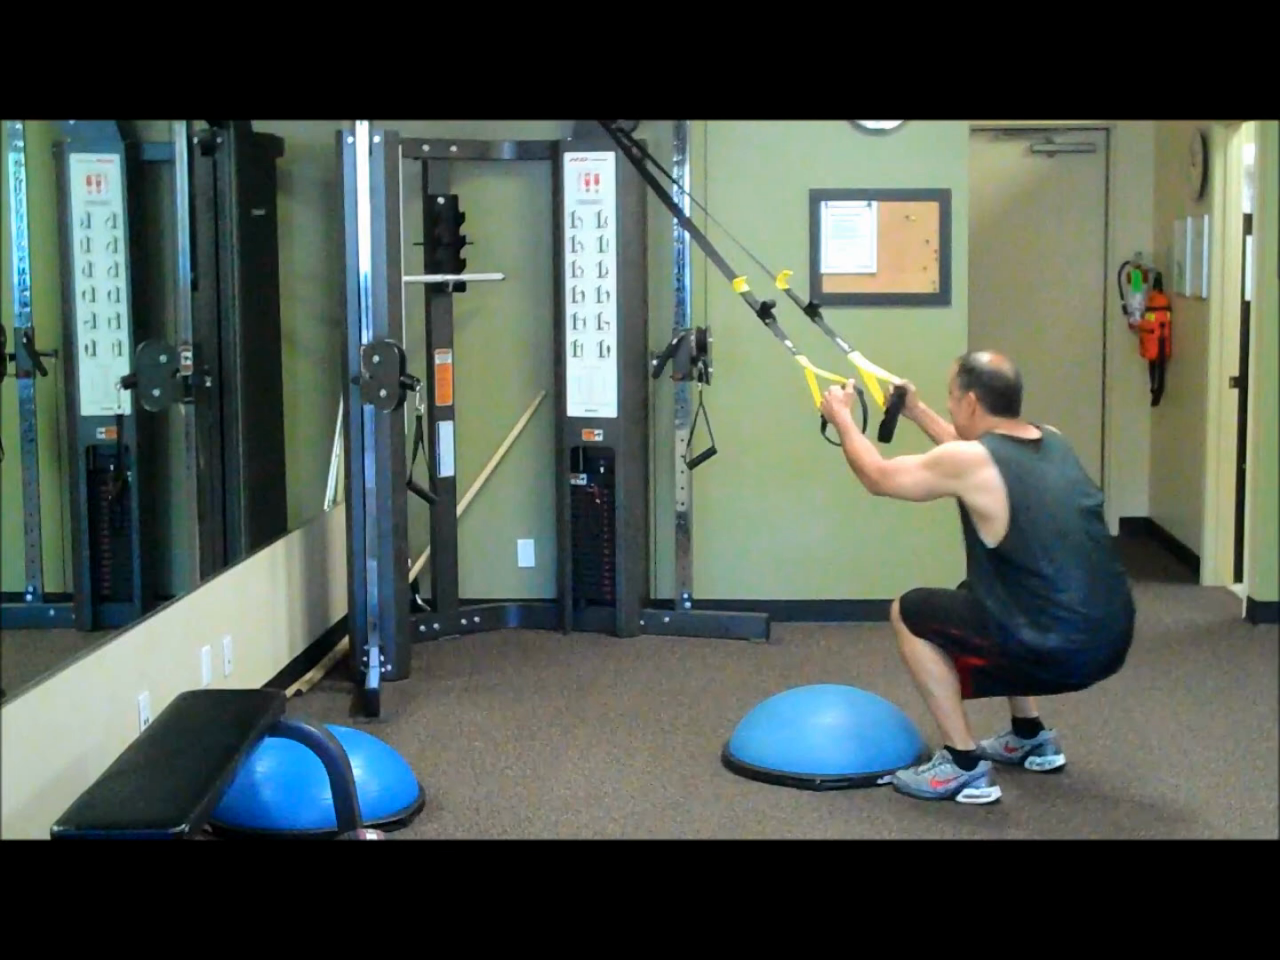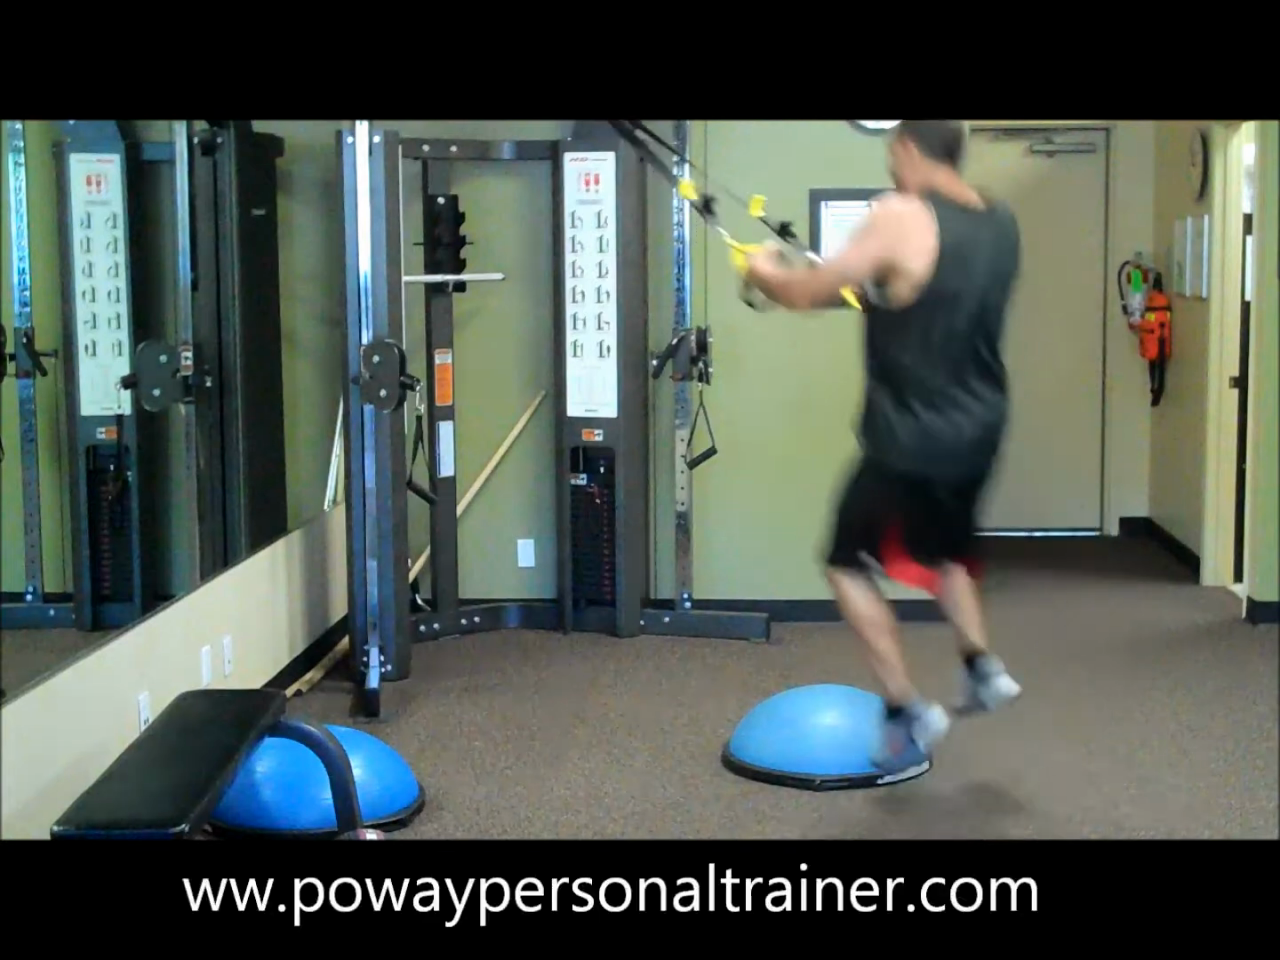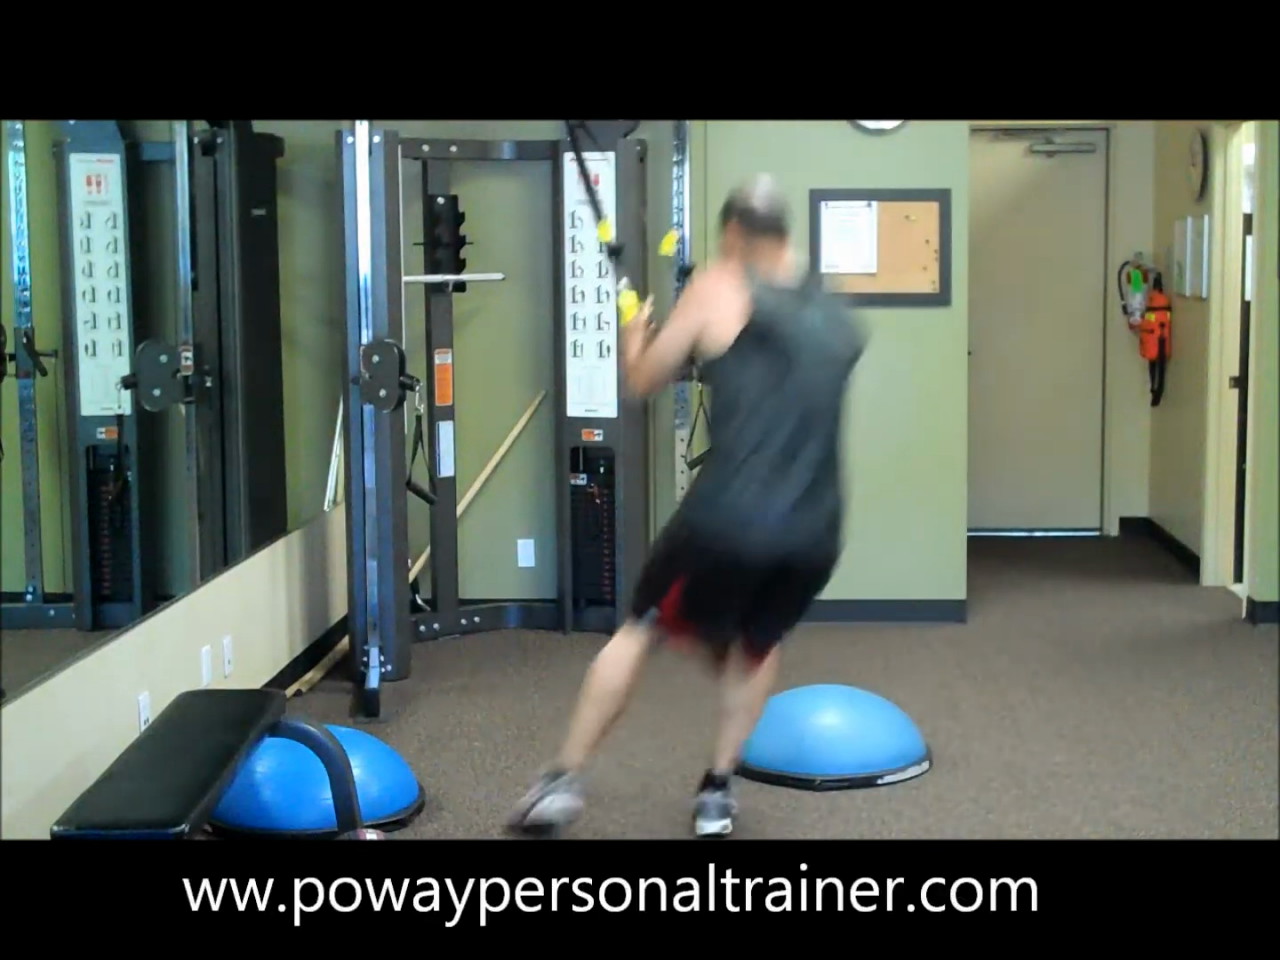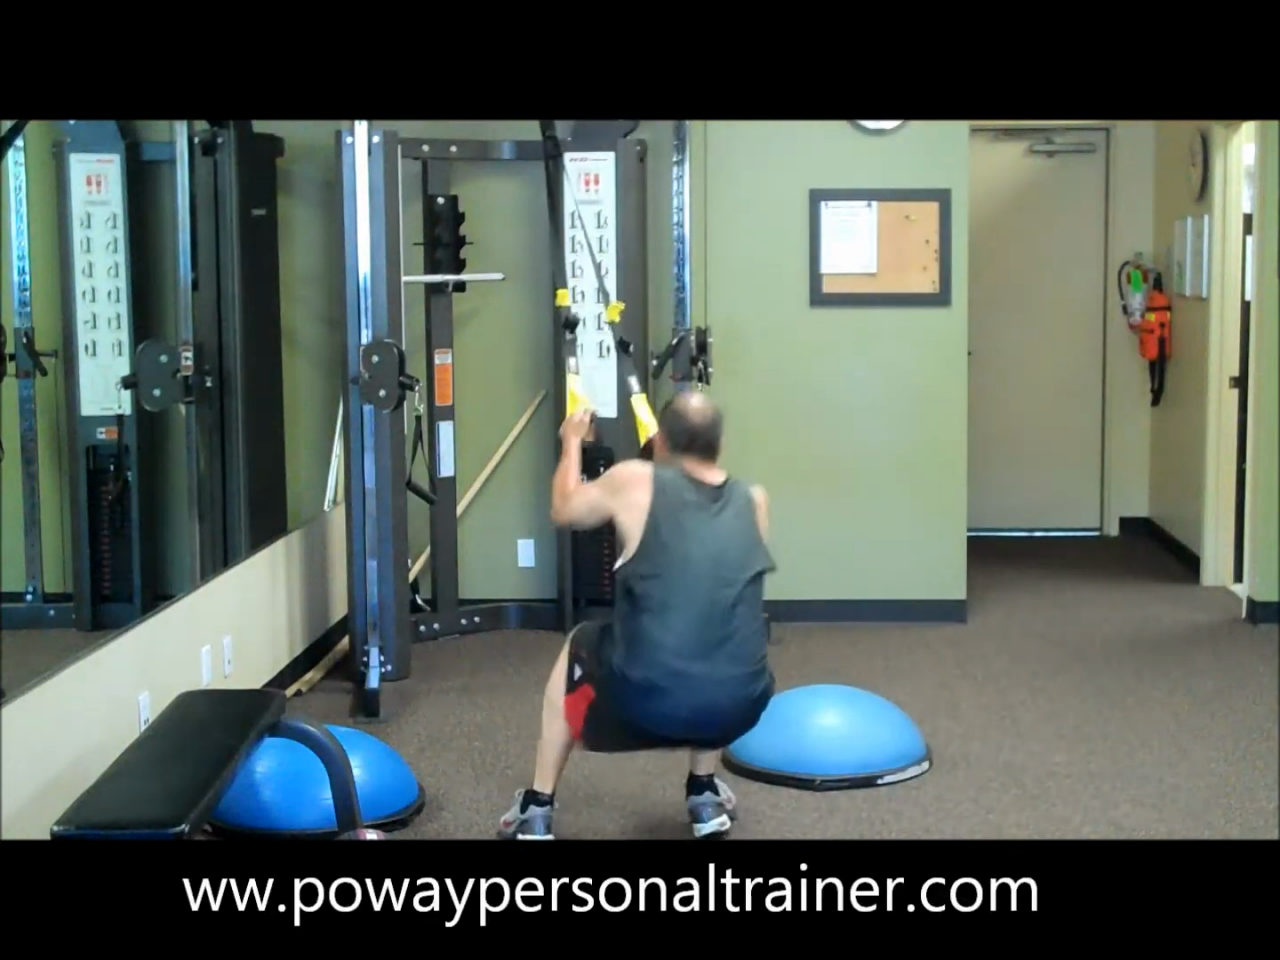
dt=0.4s
person 1, frame 1
left shoulder: (969, 463)
right shoulder: (1055, 443)
left elbow: (880, 478)
left wrist: (841, 415)
right wrist: (915, 409)
left hip: (1061, 650)
right hip: (1112, 635)
left knee: (911, 614)
right knee: (980, 601)
left ankle: (965, 766)
right ankle: (1032, 737)
person 1, frame 2
left shoulder: (902, 218)
right shoulder: (1002, 223)
left elbow: (806, 294)
left wrist: (763, 272)
left hip: (910, 444)
right hip: (976, 434)
left knee: (849, 566)
right knee: (943, 546)
left ankle: (908, 710)
right ankle: (983, 667)
person 1, frame 3
left shoulder: (717, 290)
right shoulder: (837, 315)
left elbow: (641, 380)
left wrist: (634, 334)
left hip: (731, 521)
right hip: (814, 534)
left knee: (637, 632)
right knee: (756, 648)
left ankle: (561, 785)
right ankle: (717, 791)
person 1, frame 4
left shoulder: (635, 482)
right shoulder: (754, 501)
left elbow: (563, 512)
left wrist: (571, 442)
left hip: (647, 698)
right hip: (738, 704)
left knee: (579, 650)
left ankle: (537, 810)
right ankle: (706, 798)
